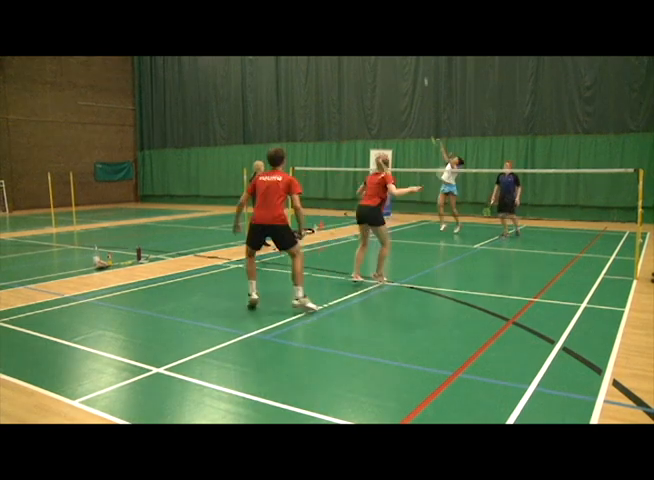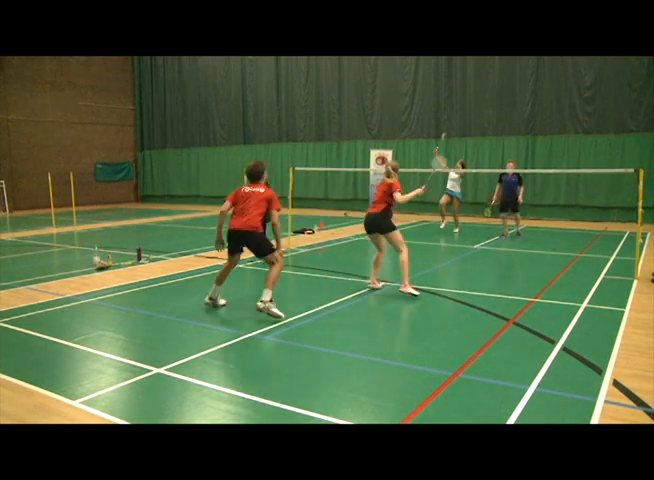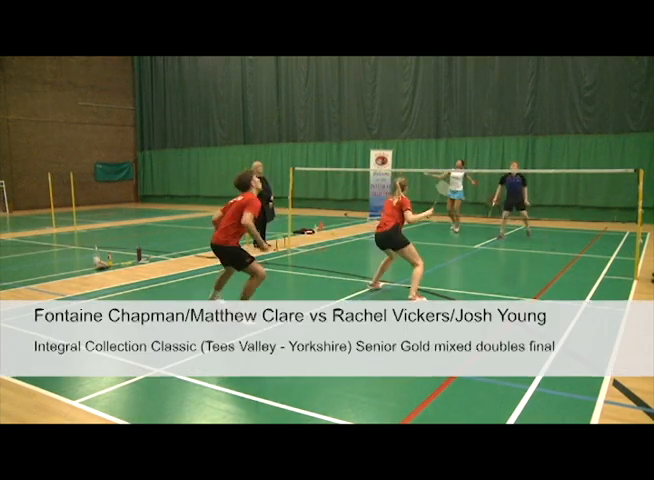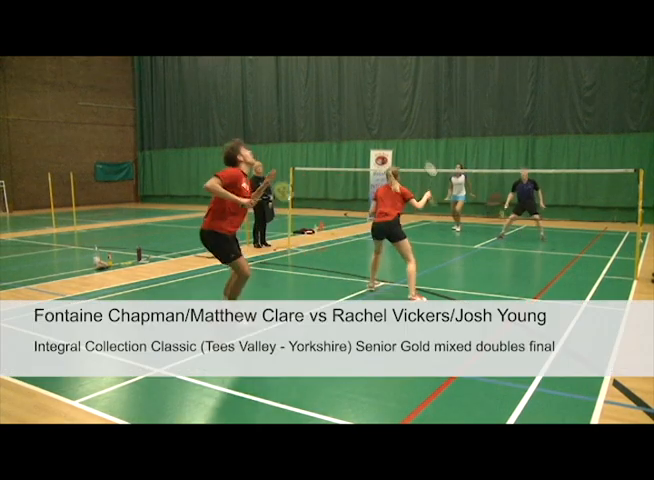
dt=0.2s
person 1, frame 1
left shoulder: (258, 178)
right shoulder: (289, 179)
left elbow: (242, 201)
right elbow: (297, 205)
left wrist: (236, 221)
right wrist: (302, 228)
left hip: (257, 222)
right hip: (278, 223)
left knee: (250, 255)
right knee: (297, 255)
left ankle: (253, 293)
right ankle: (300, 297)
person 1, frame 2
left shoulder: (241, 191)
right shoulder: (271, 194)
left elbow: (223, 210)
right elbow: (275, 221)
left wrist: (219, 236)
right wrist: (279, 244)
left hip: (234, 230)
right hip: (250, 231)
left knee: (232, 262)
right knee: (278, 262)
left ankle: (213, 297)
right ankle: (266, 302)
person 1, frame 3
left shoulder: (237, 200)
right shoulder: (253, 200)
left elbow: (216, 219)
right elbow: (246, 222)
right wrist: (261, 242)
left hip: (219, 243)
right hip: (227, 245)
left knee: (230, 269)
right knee: (259, 273)
left ankle: (215, 298)
person 1, frame 4
left shoulder: (245, 180)
right shoulder: (232, 173)
left elbow: (250, 199)
right elbow: (209, 185)
left wrist: (265, 184)
right wrist: (238, 199)
left hip: (227, 233)
right hip: (215, 232)
left knee: (241, 271)
right knee: (244, 272)
person 2, frame 1
left shoulder: (371, 176)
right shoulder: (387, 176)
left elbow: (358, 192)
right elbow: (394, 192)
right wrist: (411, 189)
left hip: (361, 209)
right hip: (373, 211)
left knee: (363, 244)
right knee: (385, 244)
left ankle: (356, 274)
right ankle: (378, 274)
person 2, frame 2
left shoulder: (382, 183)
right shoulder: (394, 183)
right elbow: (399, 199)
right wrist: (416, 192)
left hip: (369, 219)
right hip: (380, 218)
left knee: (381, 250)
right knee: (403, 250)
left ankle: (373, 281)
right ankle: (405, 285)
person 2, frame 3
left shoulder: (390, 200)
right shoulder: (403, 200)
right elbow: (410, 219)
right wrist: (426, 213)
left hip: (379, 236)
right hip: (392, 234)
left knee: (391, 257)
right knee: (418, 264)
left ankle: (374, 283)
right ankle: (413, 295)
person 2, frame 4
left shoulder: (379, 191)
right shoulder: (402, 190)
left elbow: (371, 212)
right elbow: (418, 206)
right wrist: (426, 196)
left hip: (377, 225)
right hip: (392, 225)
left knee: (377, 252)
right knee: (410, 260)
left ankle: (372, 282)
right ankle: (413, 295)
